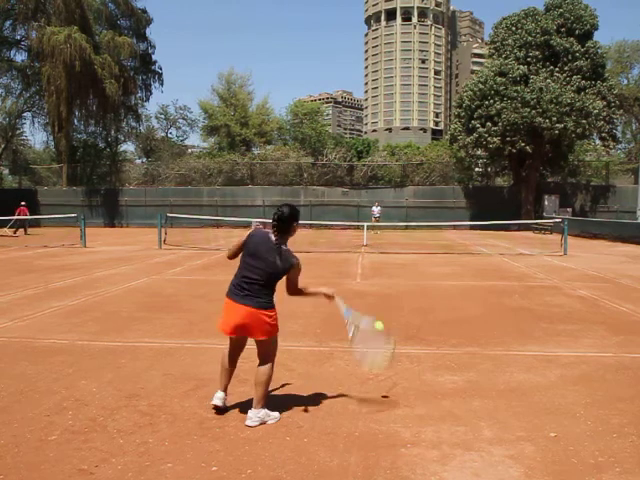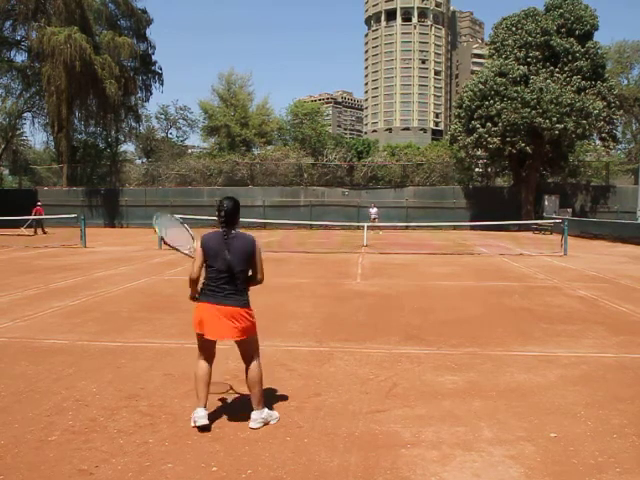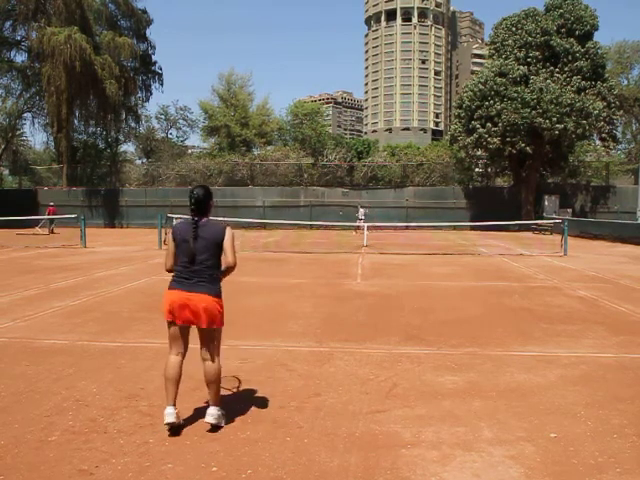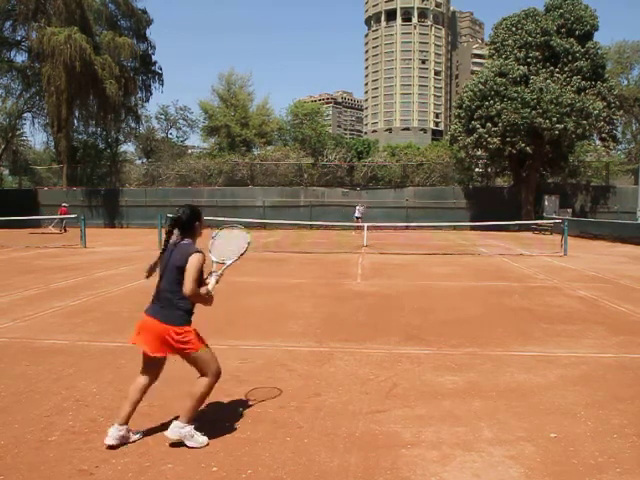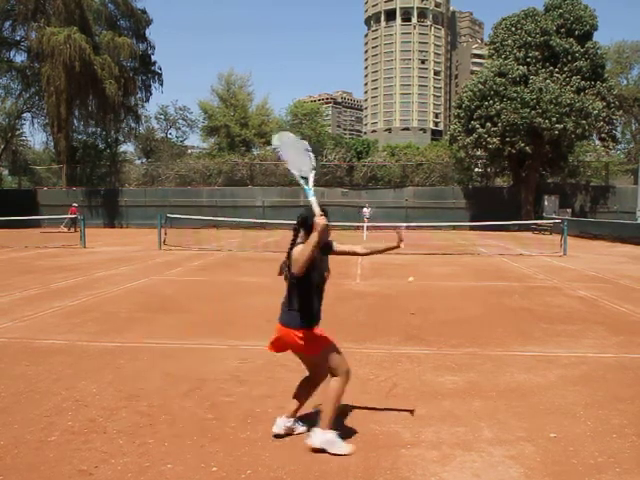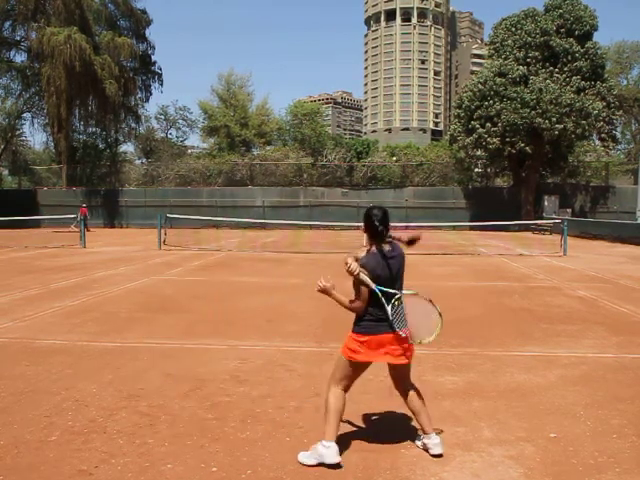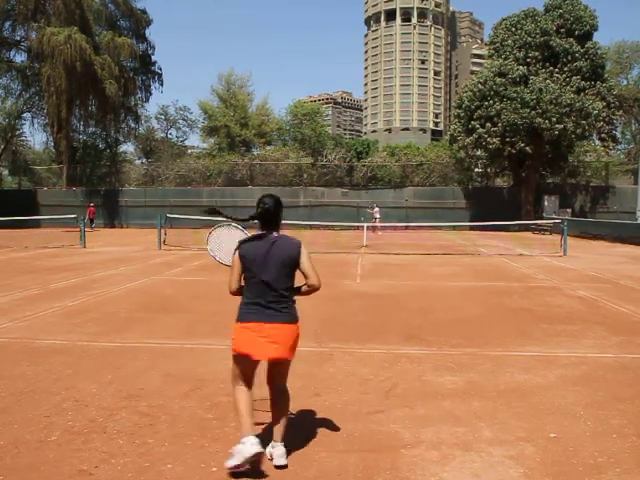
dt=0.7s
person 1, frame 1
left shoulder: (255, 234)
right shoulder: (291, 261)
left elbow: (230, 255)
right elbow: (293, 291)
right wrist: (320, 291)
left hip: (234, 302)
right hip: (260, 311)
left knee: (234, 349)
right knee: (266, 359)
left ankle: (221, 394)
right ankle: (257, 412)
person 1, frame 2
left shoulder: (206, 240)
right shoulder: (251, 242)
left elbow: (194, 275)
right elbow: (258, 278)
left wrist: (193, 293)
left hip: (209, 306)
right hip: (238, 308)
left knee: (204, 359)
right knee: (252, 360)
left ankle: (201, 412)
right ankle: (259, 412)
person 1, frame 3
left shoulder: (177, 229)
right shoulder: (222, 230)
left elbow: (168, 266)
right elbow: (230, 264)
left hip: (177, 294)
right hip: (207, 297)
left knee: (176, 353)
right knee: (211, 355)
left ankle: (171, 410)
right ankle: (213, 409)
person 1, frame 4
left shoulder: (169, 249)
right shoulder: (195, 254)
right elbow: (189, 291)
left wrist: (205, 283)
right wrist: (205, 297)
left hip: (153, 320)
right hip: (175, 326)
left knee: (147, 375)
right knee: (211, 372)
left ankle: (118, 430)
right ankle: (182, 426)
person 1, frame 5
left shoulder: (324, 246)
right shoulder: (299, 248)
left elbow: (361, 250)
right elbow: (297, 270)
left wrist: (393, 245)
right wrist: (316, 233)
left hip: (300, 324)
right hip: (298, 327)
left knee: (317, 372)
right knee: (341, 372)
left ankle: (286, 421)
right ankle: (323, 433)
person 1, frame 6
left shoulder: (366, 265)
right shoulder: (396, 249)
left elbow: (358, 307)
left wrist: (330, 292)
right wrist: (354, 261)
left hip: (367, 336)
right hip: (396, 332)
left knee: (337, 387)
right knee: (406, 387)
left ankle: (327, 447)
right ankle: (431, 438)
person 1, frame 7
left shoulder: (244, 247)
right shoulder: (296, 246)
left elbow: (234, 288)
right elbow: (315, 284)
left hip: (251, 325)
right hip: (285, 326)
left knee: (241, 384)
right knee: (278, 384)
left ankle: (248, 441)
right ankle: (278, 447)
